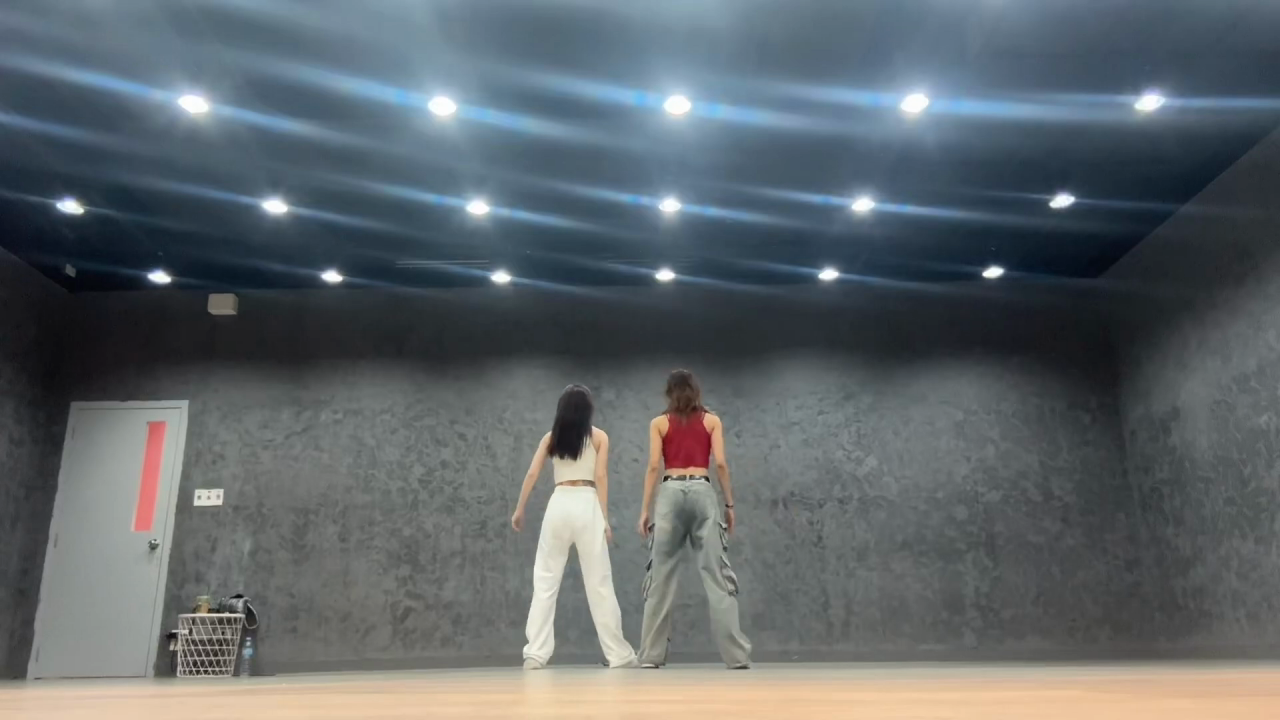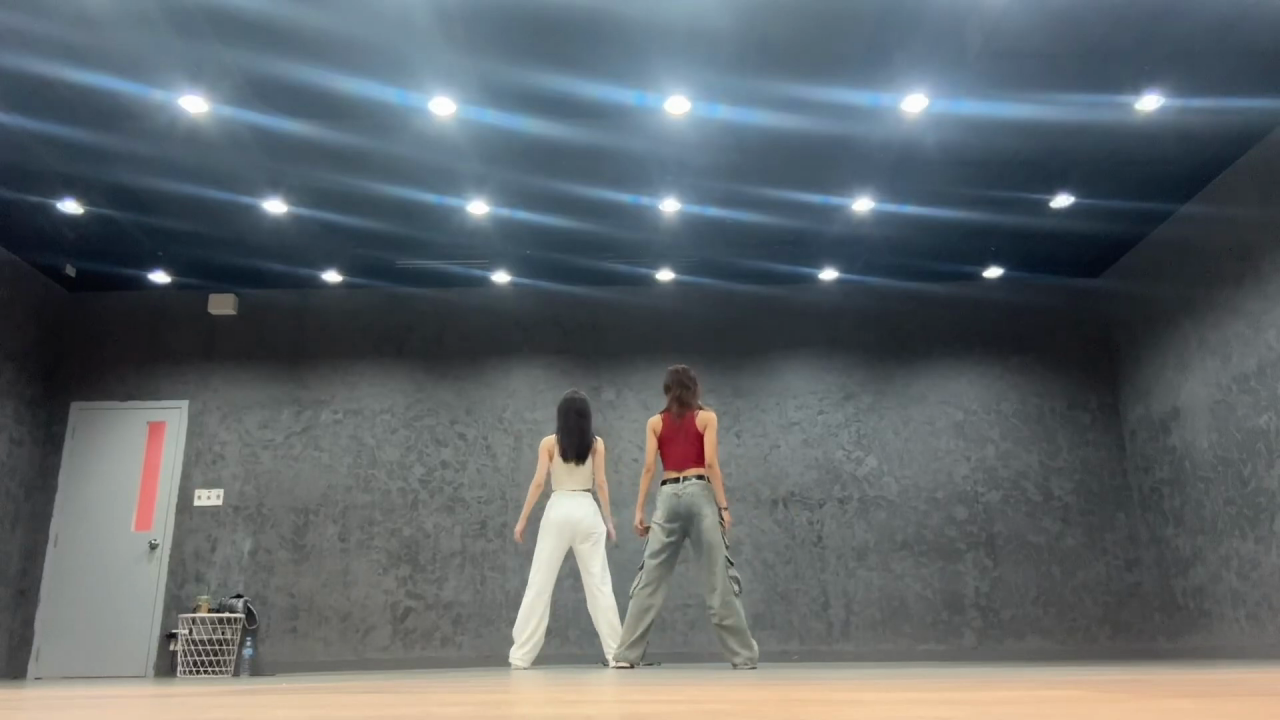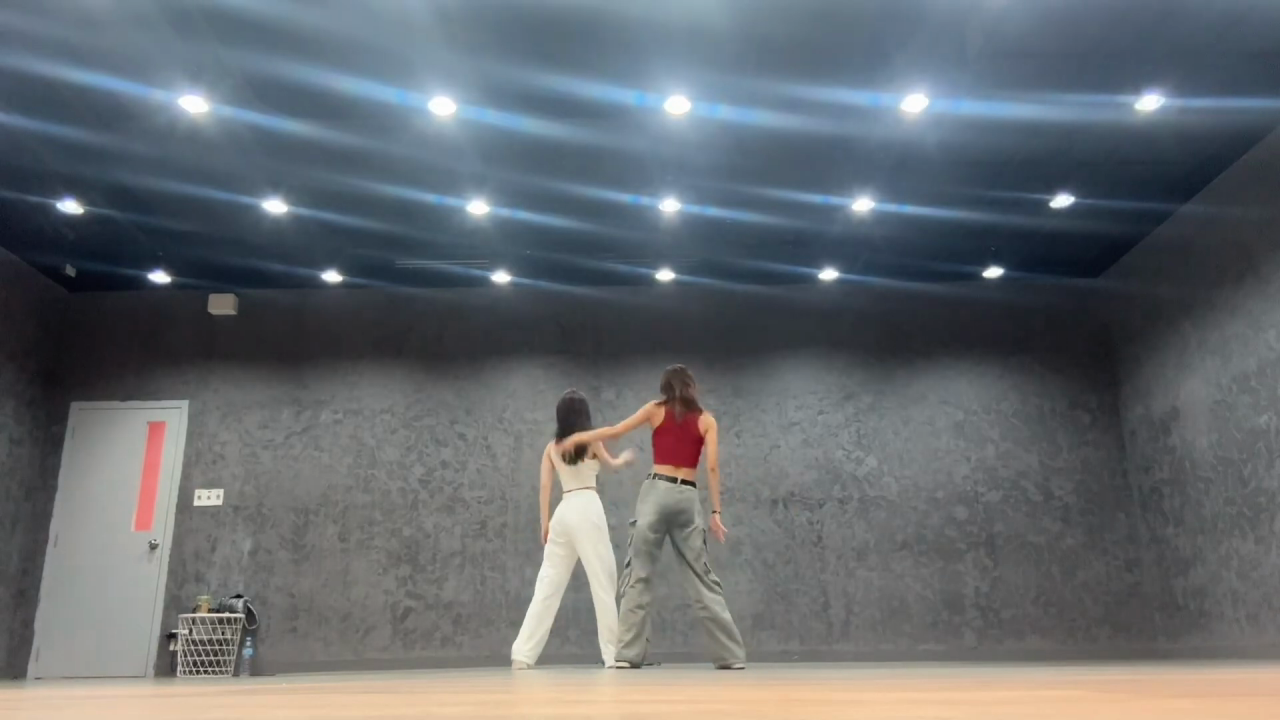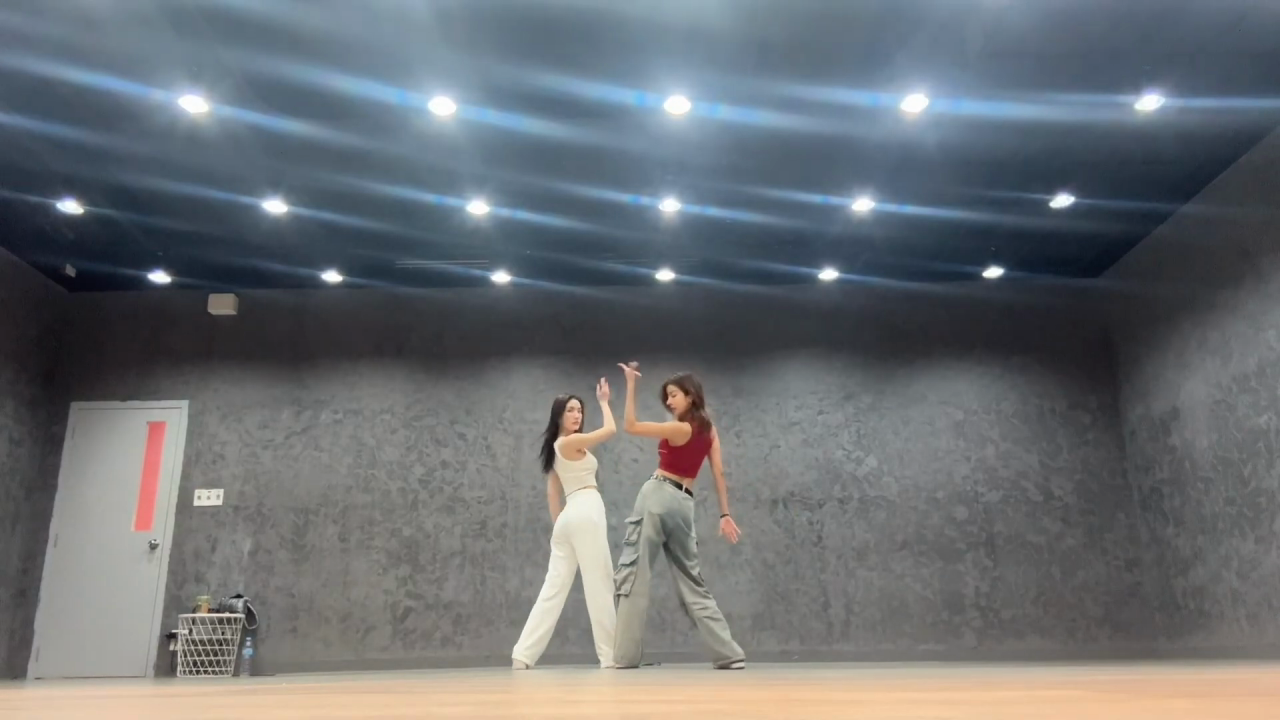
dt=0.7s
person 1, frame 1
left shoulder: (659, 423)
right shoulder: (712, 420)
left elbow: (654, 466)
right elbow: (720, 462)
left wrist: (645, 509)
right wrist: (729, 504)
left hip: (671, 493)
right hip: (703, 493)
left knee: (661, 576)
right knee: (717, 574)
left ankle: (652, 655)
right ankle: (736, 655)
person 1, frame 2
left shoulder: (655, 422)
right shoulder: (707, 417)
left elbow: (649, 468)
right elbow: (711, 464)
left wrist: (639, 510)
right wrist: (724, 506)
left hip: (668, 497)
right hip: (700, 494)
left knee: (650, 577)
right knee: (719, 577)
left ankle: (627, 654)
right ankle: (743, 655)
person 1, frame 3
left shoulder: (655, 410)
right shoulder: (706, 420)
left elbow: (616, 432)
right elbow: (712, 467)
left wrist: (580, 437)
right wrist: (716, 511)
left hip: (656, 492)
right hip: (686, 498)
left knee: (639, 575)
right knee: (702, 577)
left ankle: (627, 654)
right ankle: (731, 654)
person 1, frame 4
left shoulder: (680, 429)
right shoulder: (708, 428)
left elbow: (630, 425)
right elbow: (719, 472)
left wrist: (631, 385)
right wrist: (725, 514)
left hip: (656, 497)
right hip: (682, 504)
left knee: (633, 575)
right knee: (691, 581)
left ankle: (625, 655)
right ankle: (729, 653)
person 2, frame 1
left shoulder: (550, 438)
right shoulder: (599, 436)
left elbow: (532, 475)
right elbow: (601, 477)
left wrist: (519, 510)
right wrist: (604, 517)
left hip: (559, 504)
right hip: (587, 505)
left knee: (546, 583)
right knee: (599, 583)
left ankle: (536, 654)
right ankle: (619, 655)
person 2, frame 2
left shoulder: (549, 443)
right shoulder: (596, 443)
left elbow: (539, 482)
right elbow: (601, 484)
left wrist: (522, 520)
right wrist: (608, 520)
left hip: (558, 511)
right hip: (587, 511)
left knee: (540, 584)
right knee: (599, 584)
left ankle: (521, 656)
right ankle: (617, 653)
person 2, frame 3
left shoulder: (552, 447)
right shoulder: (592, 442)
left elbow: (545, 485)
right elbow: (611, 464)
left wrist: (544, 523)
right wrist: (624, 457)
left hip: (564, 513)
right hip: (587, 510)
left knee: (548, 585)
right knee: (603, 585)
left ankle: (523, 653)
right ankle: (613, 654)
person 2, frame 4
left shoulder: (555, 448)
right shoulder: (570, 440)
right elbow: (610, 429)
left wrist: (556, 525)
right wrist: (603, 401)
left hip: (567, 516)
right hip: (587, 512)
left knee: (554, 588)
right knee: (599, 584)
left ankle: (523, 654)
right ankle: (610, 655)
